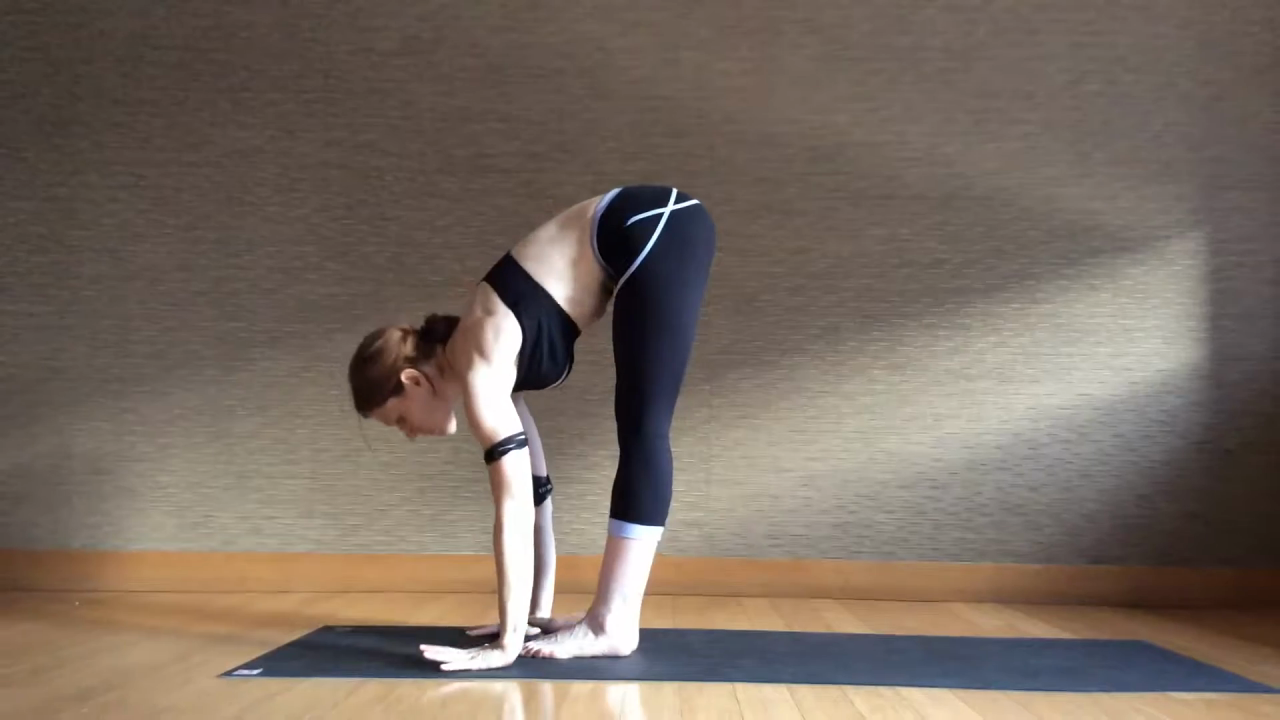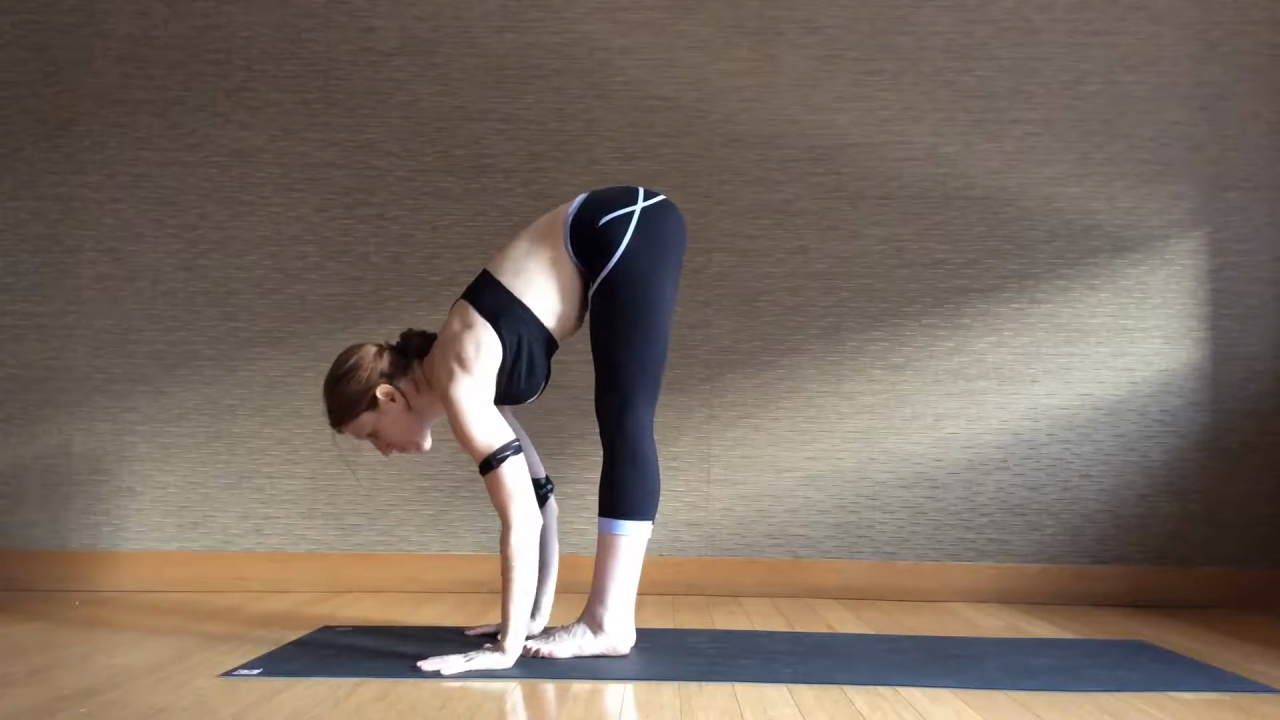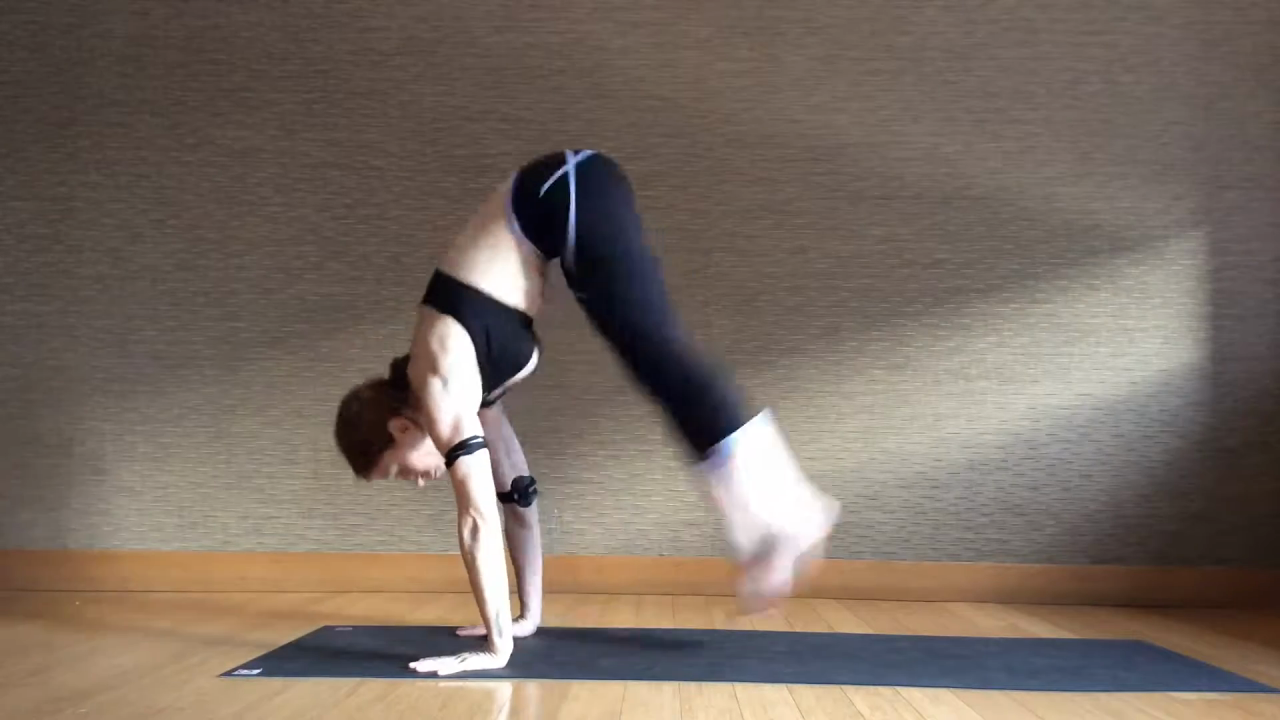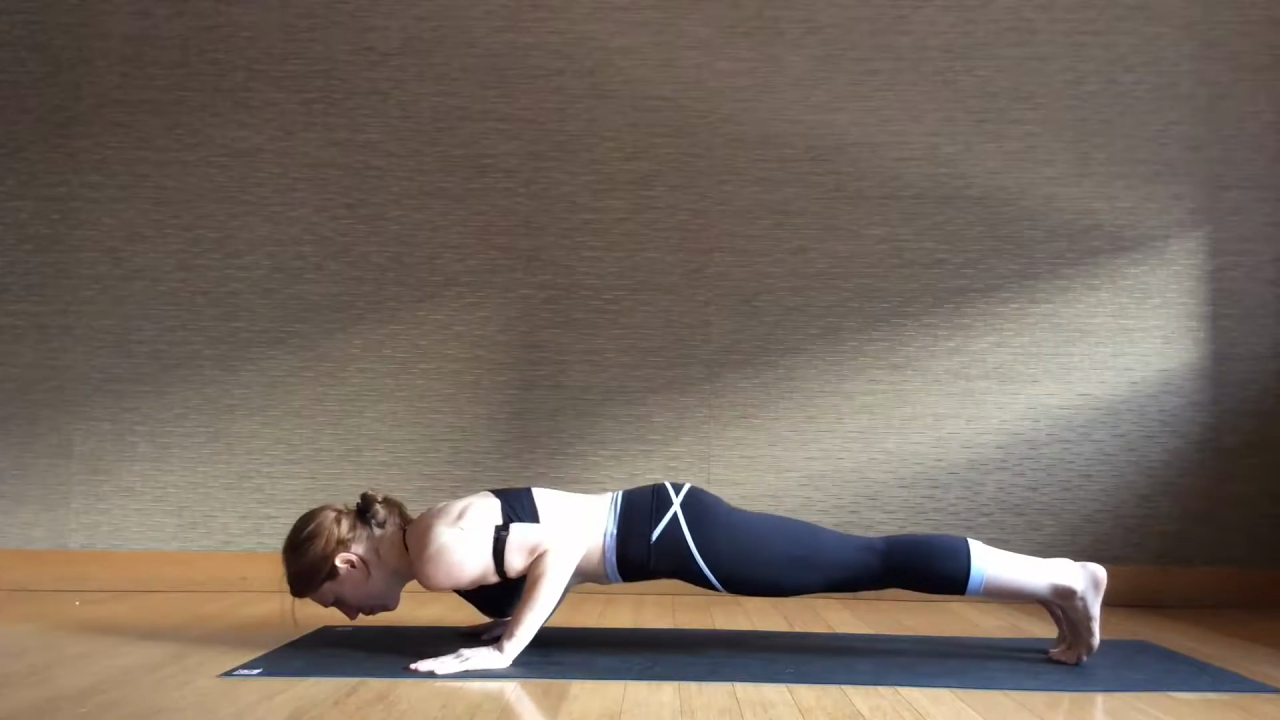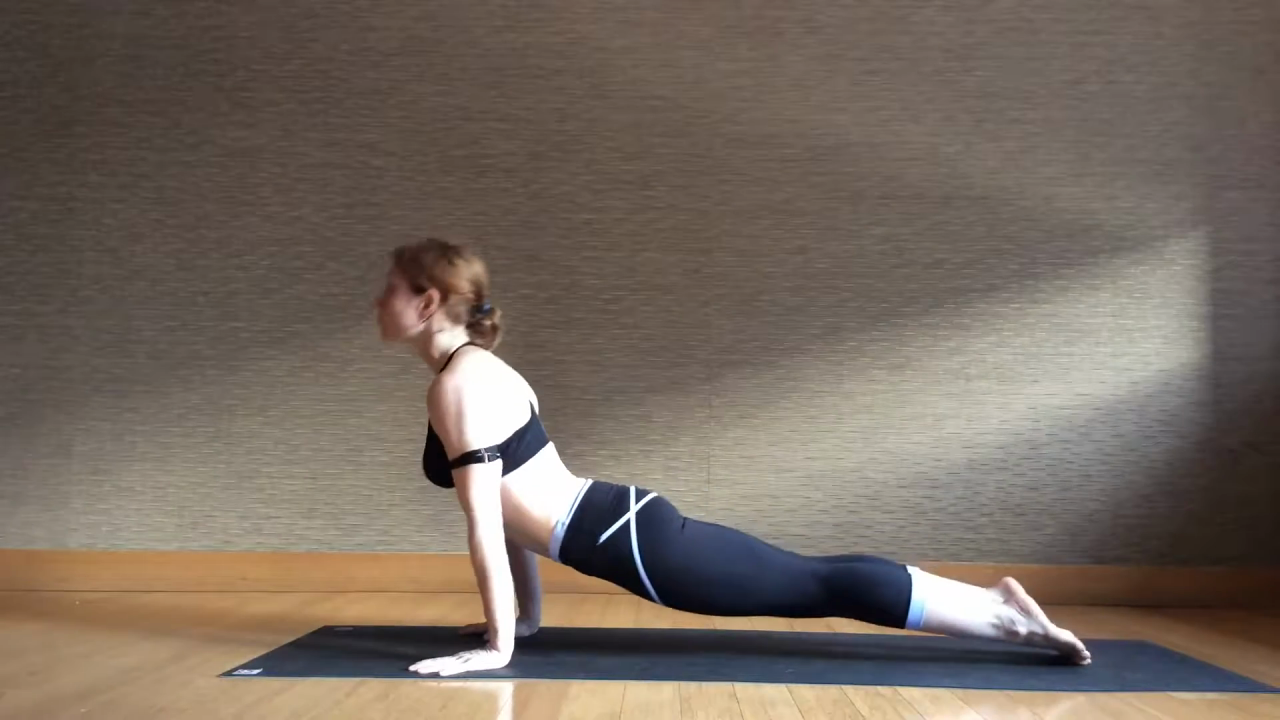
dt=1s
person 1, frame 1
left shoulder: (478, 371)
right shoulder: (492, 362)
left elbow: (514, 511)
right elbow: (534, 489)
left wrist: (509, 643)
right wrist: (538, 611)
left hip: (659, 230)
right hip: (653, 229)
left knee: (643, 431)
right knee: (639, 432)
left ankle: (610, 624)
right ankle: (614, 617)
person 1, frame 2
left shoulder: (458, 386)
right shoulder: (467, 376)
left elbow: (521, 519)
right elbow: (538, 495)
left wrist: (508, 647)
right wrist: (535, 616)
left hip: (628, 230)
right hip: (619, 232)
left knee: (625, 426)
right knee: (620, 427)
left ankle: (609, 625)
right ankle: (608, 619)
person 1, frame 3
left shoulder: (437, 390)
right shoulder: (466, 382)
left elbow: (478, 518)
right elbow: (516, 494)
left wrist: (497, 646)
right wrist: (526, 614)
right knee: (654, 363)
left ankle: (785, 509)
person 1, frame 4
left shoulder: (435, 557)
right shoulder: (437, 526)
left elbow: (555, 549)
left wrist: (504, 649)
right wrist: (512, 616)
left hip: (669, 534)
right hip: (661, 520)
left knee: (866, 562)
right knee: (861, 561)
left ankle: (1061, 578)
right ankle: (1060, 575)
person 1, frame 5
left shoulder: (456, 383)
right shoulder: (479, 367)
left elbow: (483, 519)
right elbow: (515, 503)
left wrist: (498, 645)
right wrist: (524, 616)
left hip: (625, 540)
right hip: (626, 519)
left knee: (819, 588)
right knee: (816, 583)
left ankle: (1004, 619)
right ankle: (996, 605)
